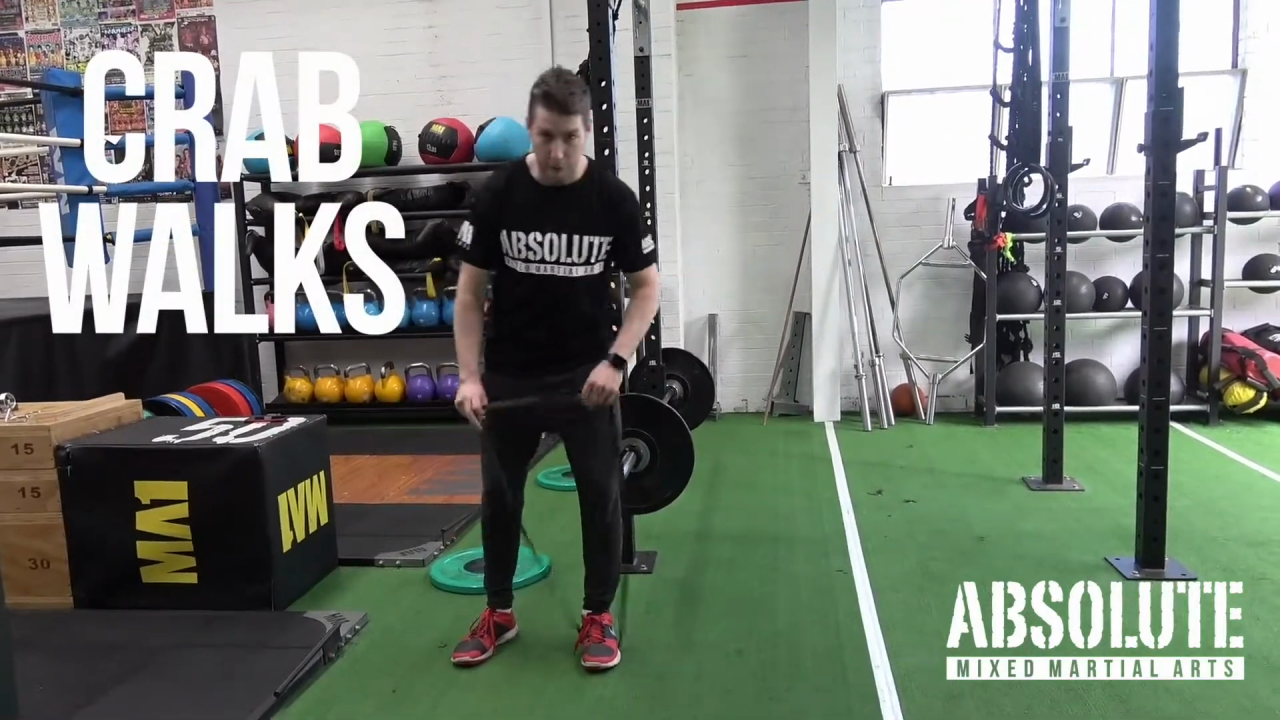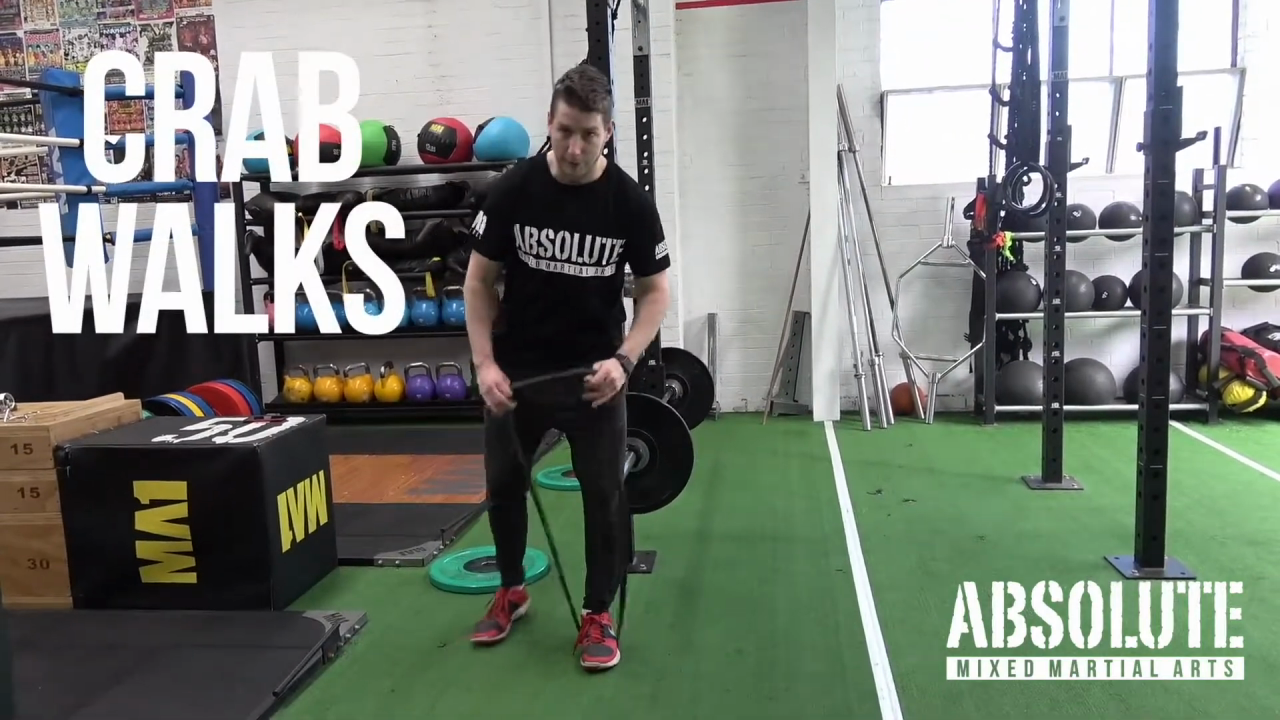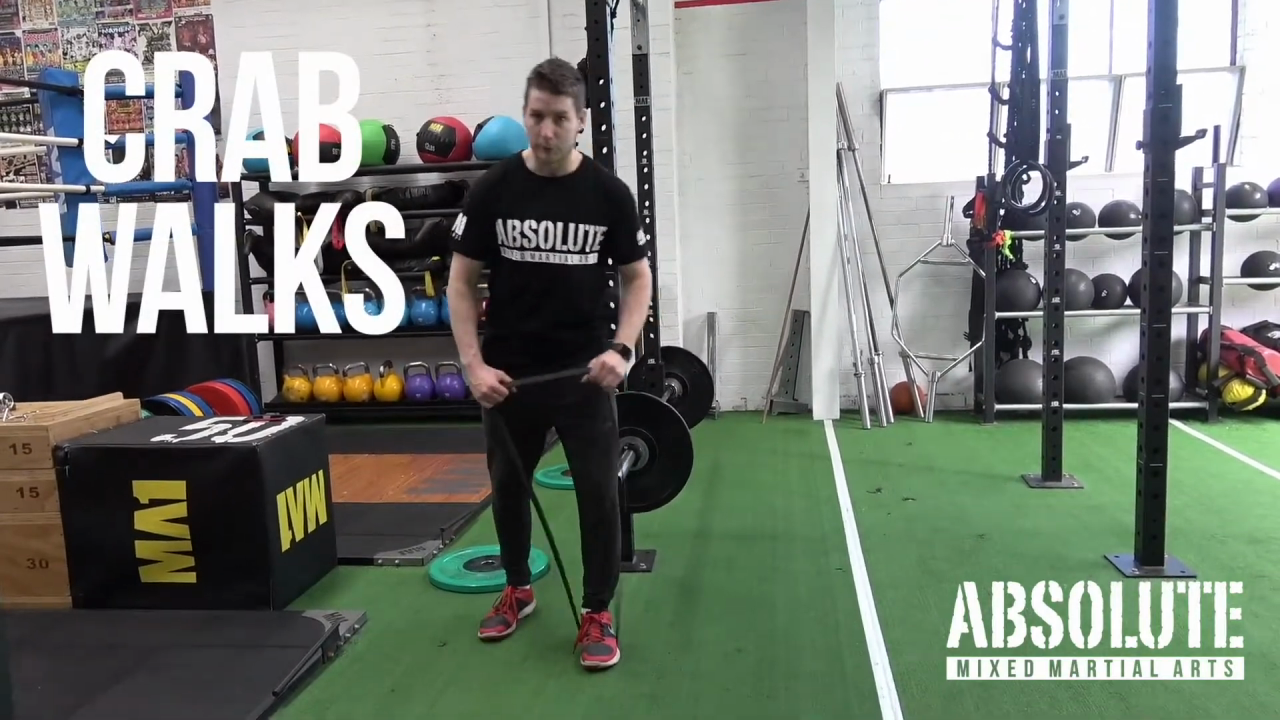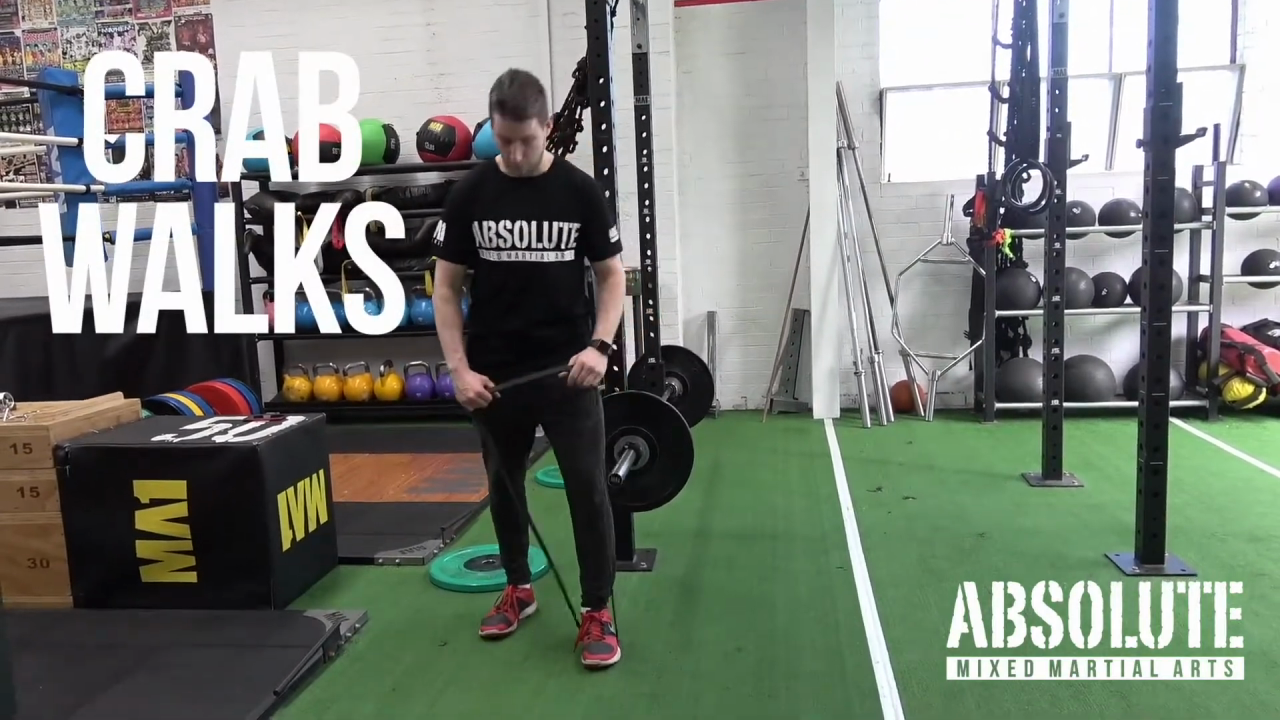
dt=0.4s
person 1, frame 1
left shoulder: (614, 198)
right shoulder: (497, 195)
left elbow: (646, 286)
right elbow: (470, 291)
left wrist: (615, 360)
right wrist: (468, 375)
left hip: (586, 377)
right hip: (509, 376)
left knee: (601, 496)
right knee: (500, 497)
left ankle: (598, 616)
right ankle: (499, 613)
person 1, frame 2
left shoulder: (630, 201)
right shoulder: (513, 189)
left elbow: (655, 290)
right elbow: (480, 280)
left wrist: (623, 359)
right wrist: (485, 363)
left hip: (594, 372)
right hip: (518, 369)
left knee: (604, 495)
right knee: (504, 484)
left ankle: (597, 615)
right ankle: (511, 591)
person 1, frame 3
left shoulder: (608, 193)
right shoulder: (492, 189)
left elbow: (637, 277)
right elbow: (461, 282)
left wrist: (621, 348)
right wrist: (473, 363)
left hip: (583, 373)
right hip: (509, 373)
left knee: (598, 493)
right knee: (509, 487)
left ankle: (597, 613)
right ankle: (518, 588)
person 1, frame 4
left shoulder: (580, 191)
right shoulder: (470, 194)
left elbow: (611, 275)
right elbow: (446, 286)
left wrist: (600, 345)
right wrist: (459, 368)
left hip: (567, 369)
right hip: (496, 373)
left knee: (587, 488)
right knee: (504, 483)
left ankle: (597, 612)
right ankle: (518, 588)
